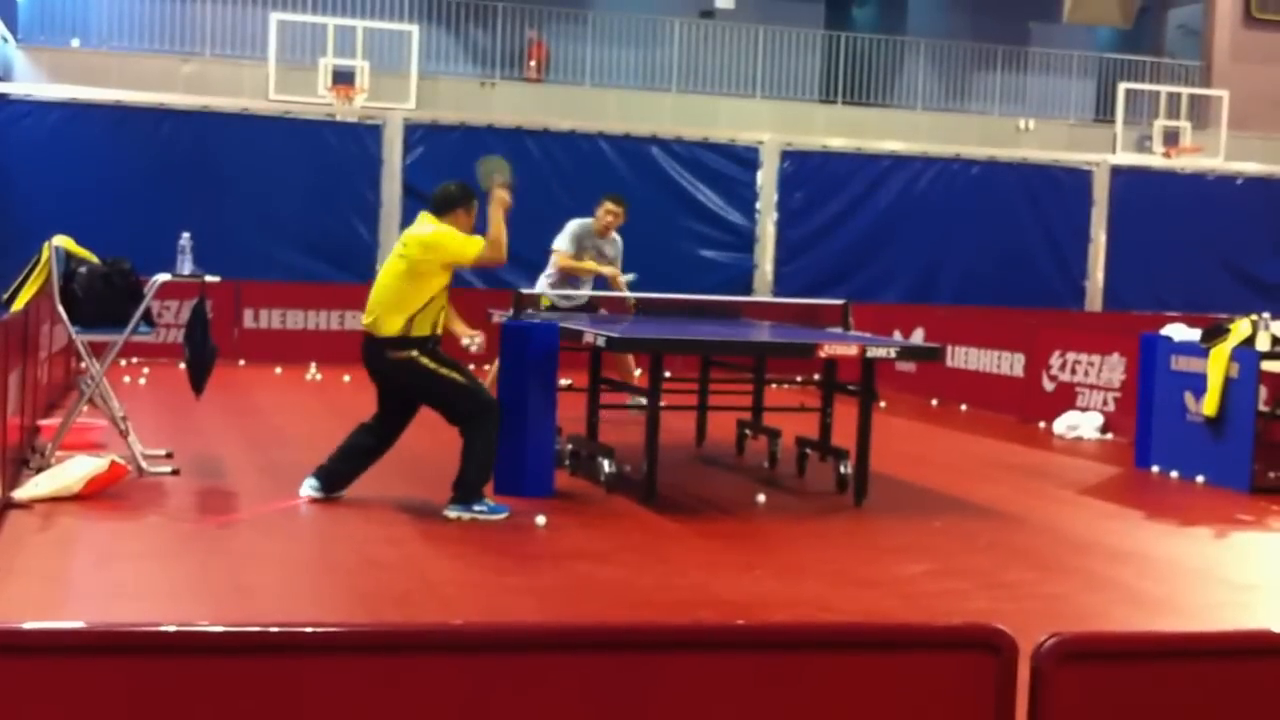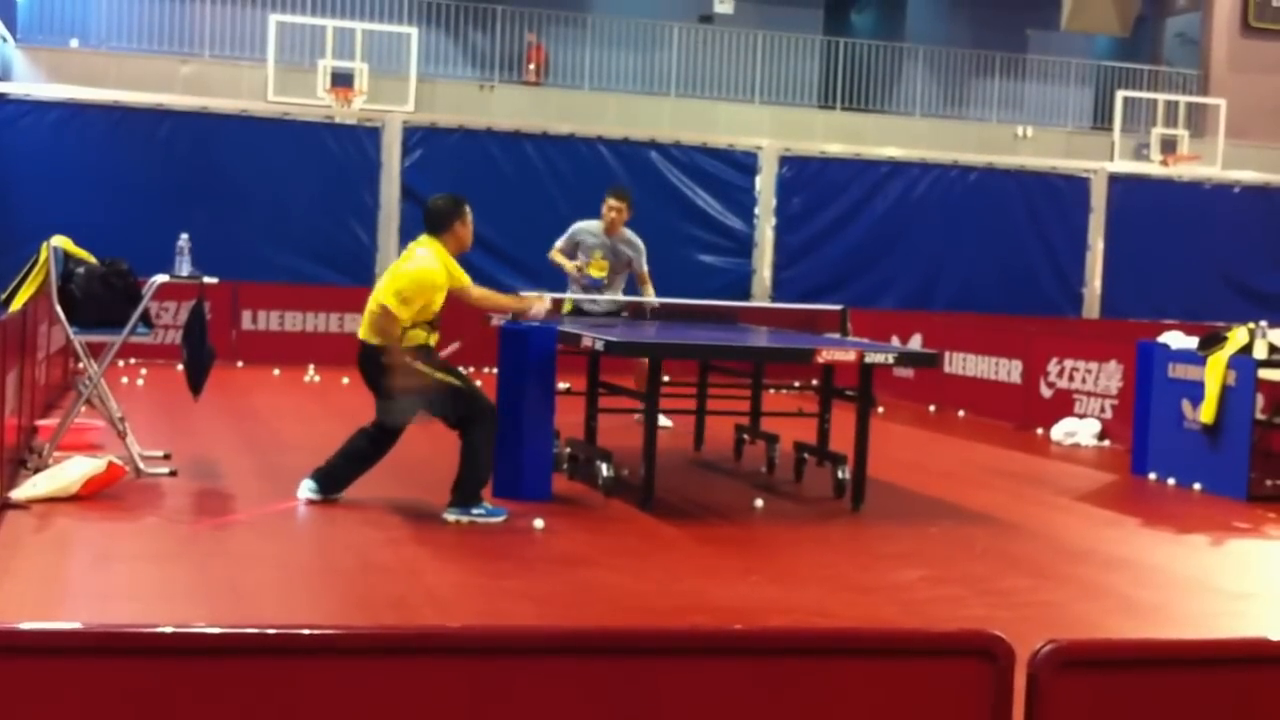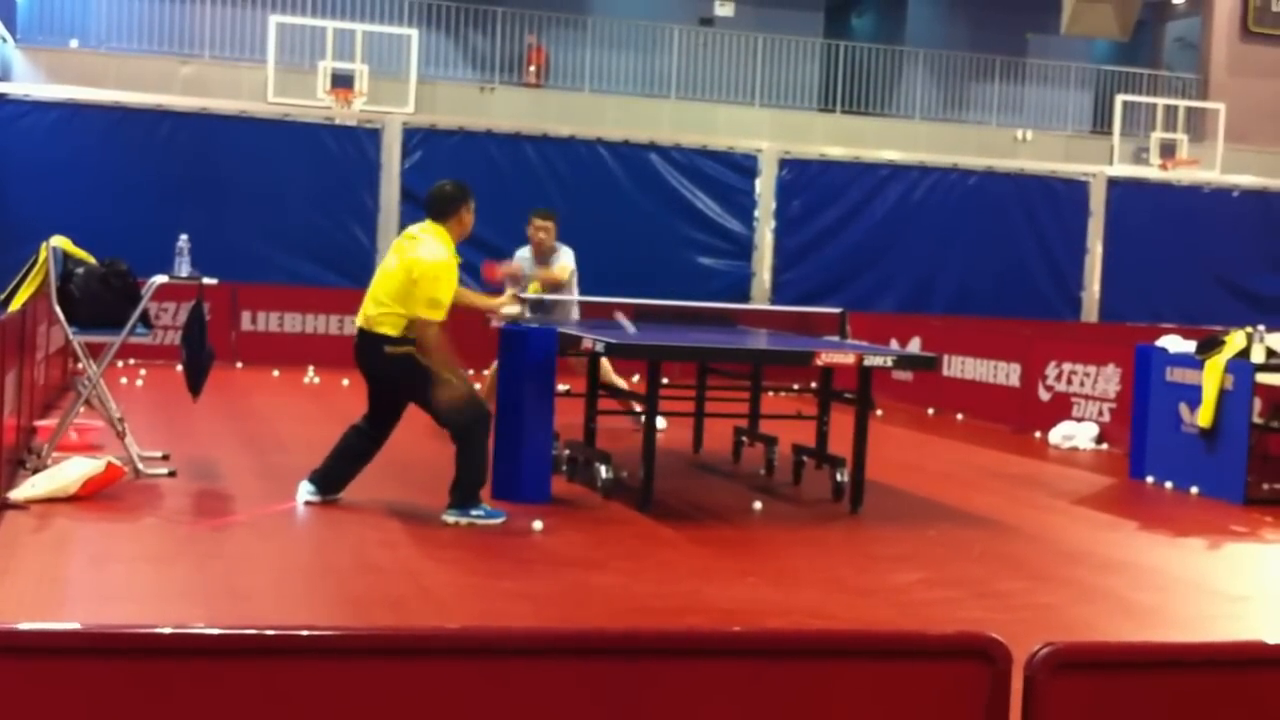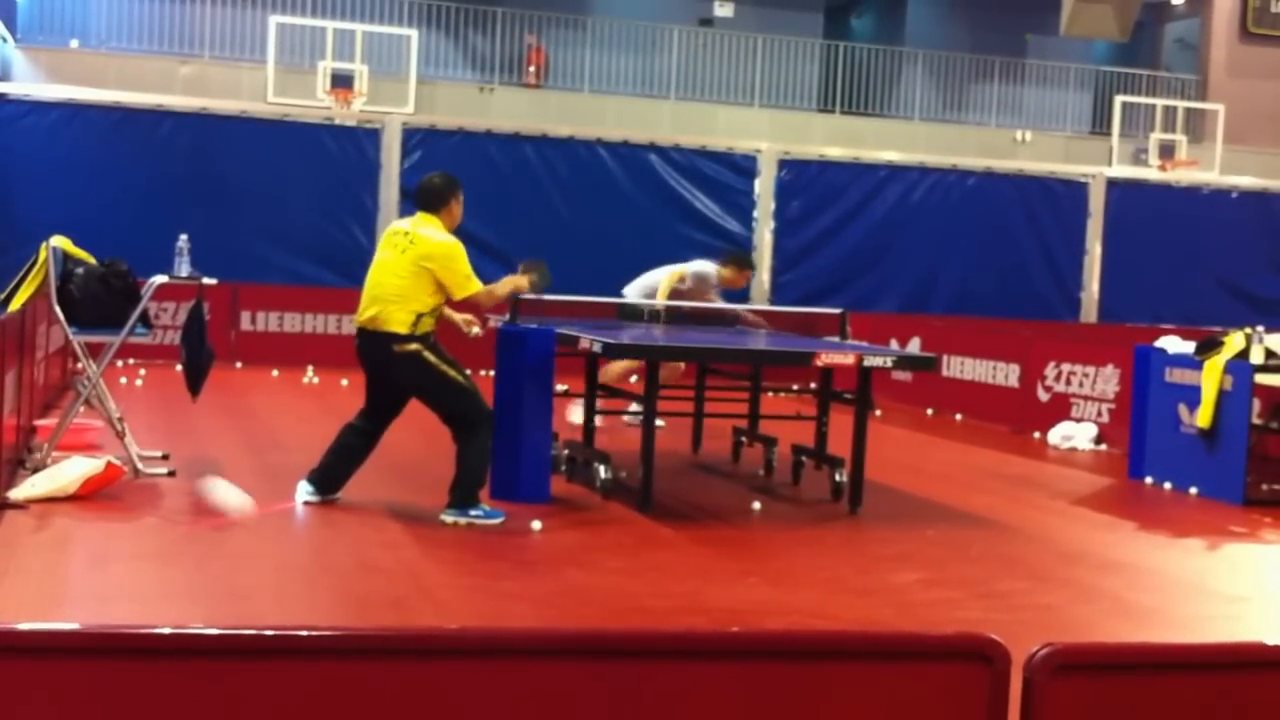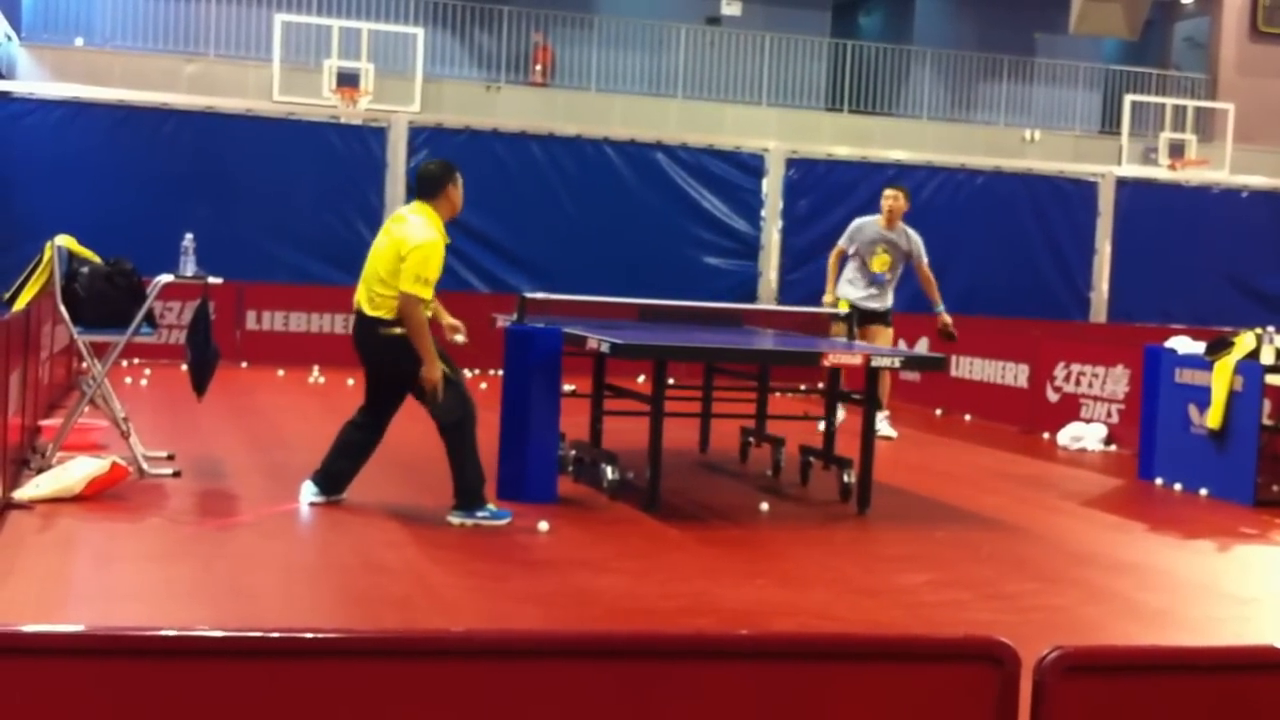
dt=1s
person 1, frame 1
left shoulder: (421, 235)
right shoulder: (435, 238)
right elbow: (496, 254)
left wrist: (460, 329)
right wrist: (497, 209)
left hip: (381, 347)
right hip: (404, 353)
left knee: (388, 420)
right knee: (482, 412)
left ankle: (323, 482)
right ankle: (467, 500)
person 1, frame 2
left shoulder: (435, 253)
right shoulder: (426, 270)
left elbow: (471, 293)
right elbow: (384, 317)
left wrist: (524, 305)
right wrist: (402, 372)
left hip: (385, 354)
right hip: (388, 357)
left knee: (387, 426)
right knee: (480, 416)
left ankle: (321, 483)
right ankle: (465, 503)
person 1, frame 3
left shoulder: (419, 235)
right shoulder: (437, 258)
right elbow: (428, 328)
left wrist: (492, 304)
right wrist: (450, 379)
left hip: (379, 342)
right hip: (396, 347)
left knee: (377, 421)
right knee: (473, 417)
left ankle: (320, 485)
right ankle: (464, 505)
person 1, frame 4
left shoulder: (397, 230)
right shoulder: (444, 245)
right elbow: (482, 297)
left wrist: (452, 315)
right wrist: (513, 284)
left hip: (372, 340)
right hip: (405, 348)
left knee: (374, 417)
right knee: (475, 417)
left ankle: (318, 485)
right ankle: (464, 505)
person 1, frame 5
left shoulder: (405, 216)
right shoulder: (427, 238)
right elbow: (411, 305)
left wrist: (442, 316)
right wrist: (430, 362)
left hip: (370, 327)
right hip: (394, 333)
left knee: (375, 411)
right knee: (457, 412)
left ankle: (323, 485)
right ankle: (470, 505)
person 2, frame 1
left shoulder: (615, 243)
right shoulder: (576, 228)
left elbow: (612, 278)
right elbow: (559, 263)
right wrist: (600, 268)
left hip: (580, 301)
right hip: (551, 297)
left ankle: (637, 398)
person 2, frame 2
left shoulder: (635, 245)
right shoulder: (581, 229)
left elbow: (644, 280)
right elbow: (554, 253)
left wrist: (651, 300)
right wrist: (566, 264)
left hip: (611, 310)
right hip: (577, 306)
left knee: (642, 356)
person 2, frame 3
left shoulder: (563, 254)
right shoulder: (521, 256)
left elbow: (562, 277)
right elbow: (513, 289)
left wrist: (520, 272)
left knee: (605, 377)
left ankle: (638, 411)
person 2, frame 4
left shoulder: (707, 290)
right shoulder: (707, 273)
right elbow: (672, 277)
right wrist: (659, 303)
left hip: (650, 308)
right hip: (639, 303)
left knee: (675, 366)
right knee: (637, 359)
left ankle: (637, 409)
person 2, frame 5
left shoulder: (911, 239)
right shoulder: (860, 225)
left elbow: (925, 275)
right elbow: (835, 255)
left wrist: (940, 311)
right wrist: (829, 290)
left hip: (880, 305)
right hip: (848, 299)
left ankle: (880, 417)
right ankle: (837, 407)
